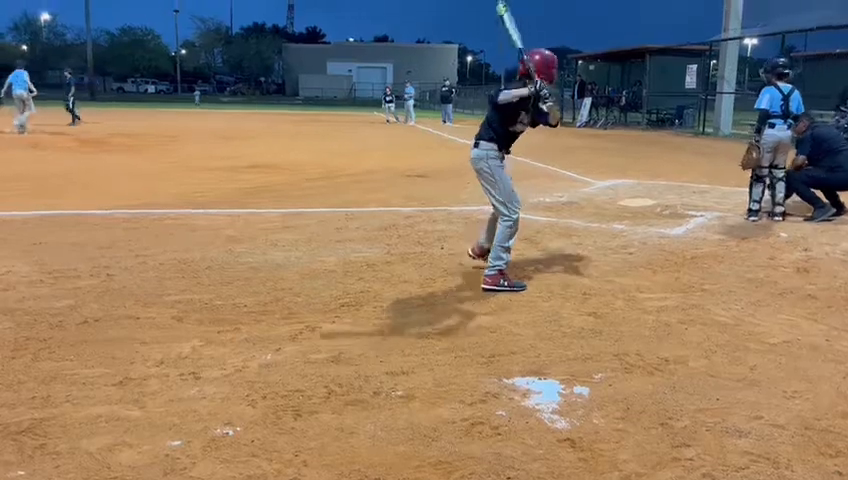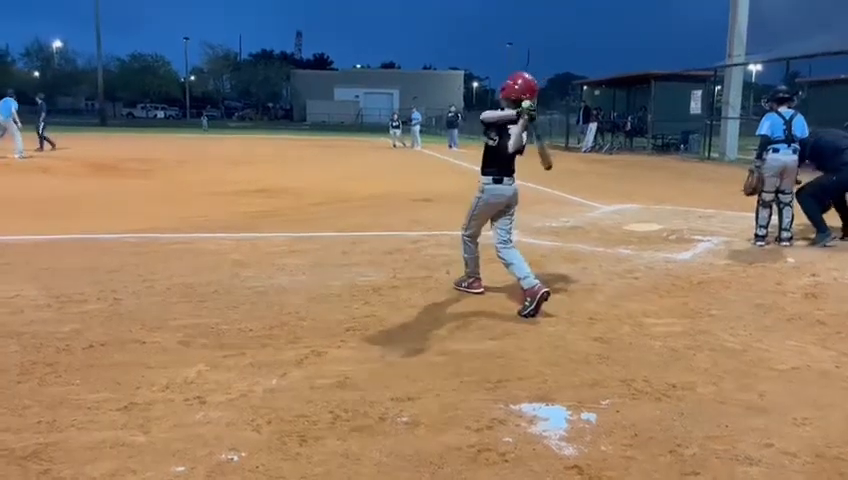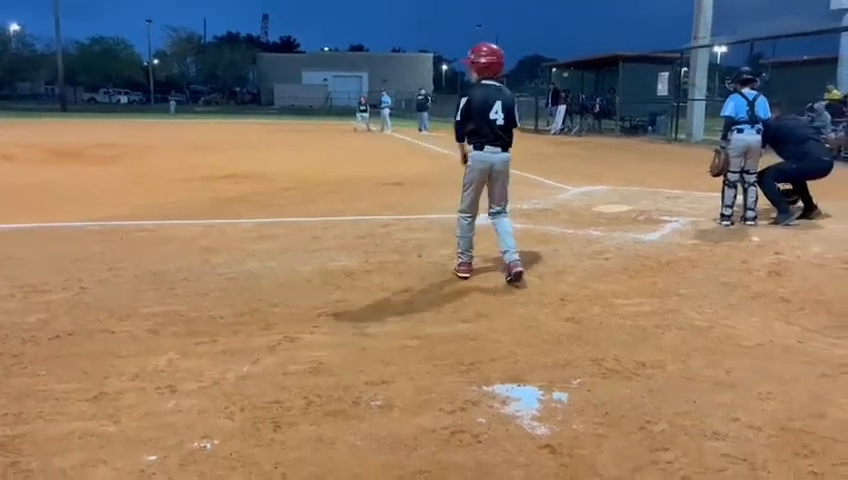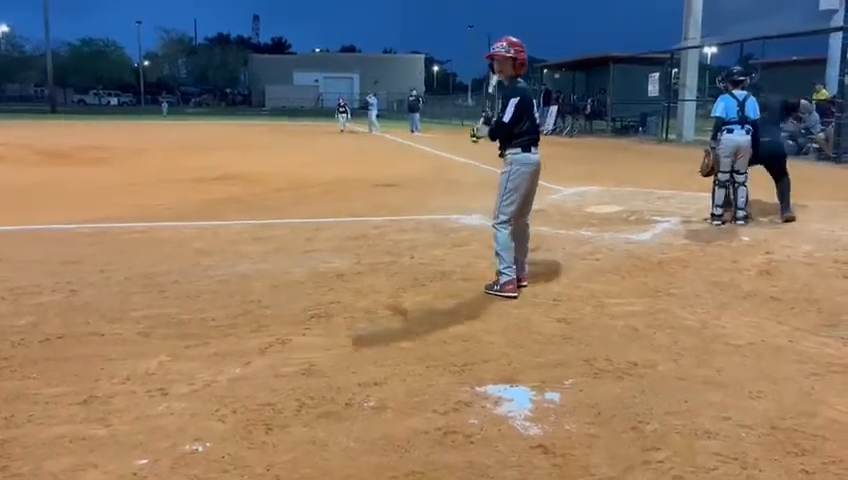
dt=1s
person 1, frame 1
left shoulder: (533, 102)
right shoulder: (516, 89)
left elbow: (553, 121)
right elbow: (495, 99)
left wrist: (547, 100)
right wrist: (529, 91)
left hip: (491, 155)
right hip: (487, 154)
left knee: (506, 206)
right knee: (509, 215)
left ankle: (484, 247)
right ankle: (494, 275)
person 1, frame 2
left shoulder: (517, 121)
right shoulder: (505, 116)
left elbow: (513, 149)
right elbow: (484, 116)
left wrist: (521, 119)
right wrist: (513, 113)
left hip: (492, 187)
right hip: (508, 188)
left knee: (469, 234)
right knee: (504, 243)
left ankle: (472, 279)
right ankle: (532, 286)
person 1, frame 3
left shoulder: (470, 94)
right shoulder: (508, 96)
left elbow: (460, 130)
right elbow: (511, 130)
left wrist: (463, 153)
left hip: (478, 155)
right hip: (502, 156)
left knee: (467, 212)
right knee: (499, 212)
left ankle: (464, 263)
right ankle: (513, 261)
person 1, frame 4
left shoulder: (513, 90)
right shoulder: (522, 89)
left elbow: (501, 130)
left wrist: (485, 131)
right wrist: (492, 125)
left hip: (518, 159)
right hip: (531, 156)
left knee: (502, 220)
right knee: (519, 219)
left ankle: (506, 281)
right ankle: (519, 273)
person 2, frame 1
left shoulder: (768, 90)
right shoulder: (795, 92)
left elbow: (763, 115)
left wrist: (756, 135)
left hip: (769, 132)
right hip: (786, 134)
left knee: (759, 172)
right knee: (779, 173)
left ankle: (754, 211)
right ankle: (778, 211)
person 2, frame 2
left shoulder: (770, 116)
right shoulder: (798, 117)
left elbow: (764, 139)
left wrist: (757, 159)
right wrist: (799, 163)
left hip: (773, 157)
right hip: (792, 158)
left knee: (766, 197)
right knee: (786, 198)
left ankle: (761, 235)
right ankle: (785, 236)
person 2, frame 3
left shoulder: (734, 98)
right shoulder: (761, 99)
left elbow: (728, 121)
left wrist: (723, 140)
right wrist: (762, 144)
left hip: (737, 137)
right hip: (755, 138)
left knee: (731, 176)
right knee: (751, 177)
left ankle: (726, 215)
right ankle: (750, 215)
person 2, frame 4
left shoulder: (724, 98)
right shoulder: (751, 99)
left elbow: (718, 122)
right elbow: (755, 123)
left wrist: (713, 141)
right wrist: (753, 142)
left hip: (727, 137)
right hip: (745, 138)
left knee: (722, 176)
right knee: (741, 177)
left ankle: (717, 214)
right ankle: (741, 215)
